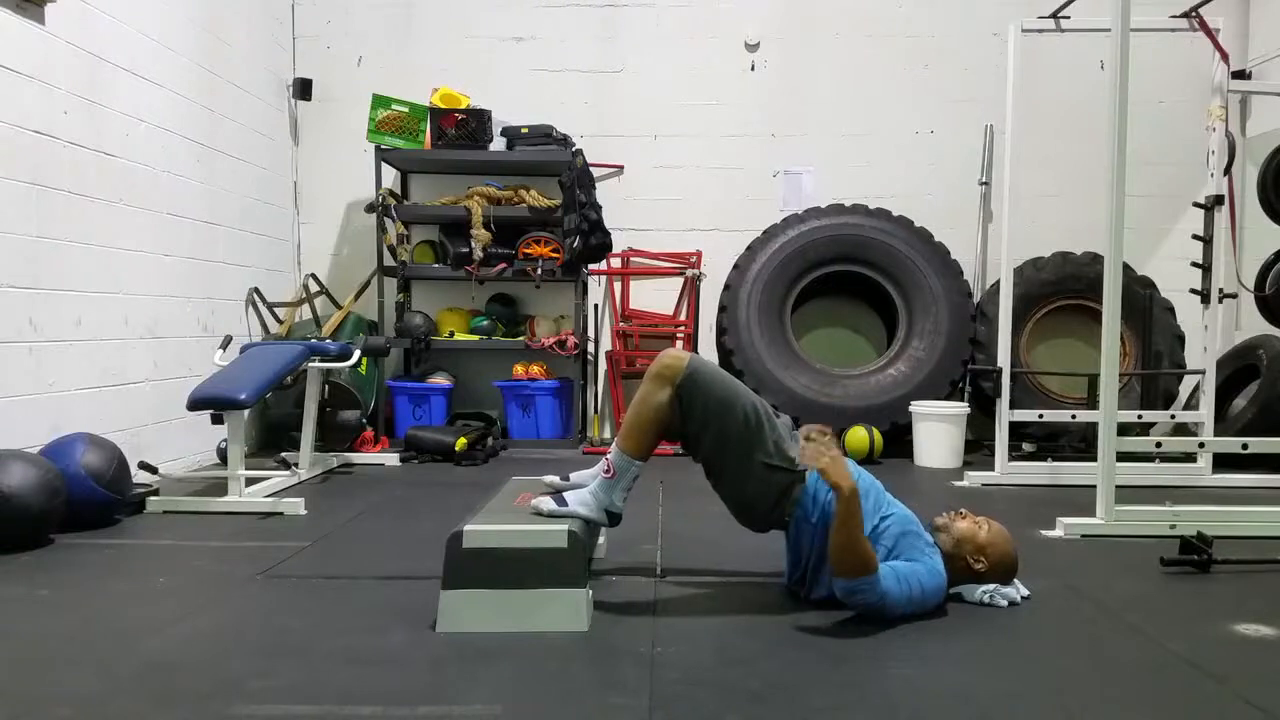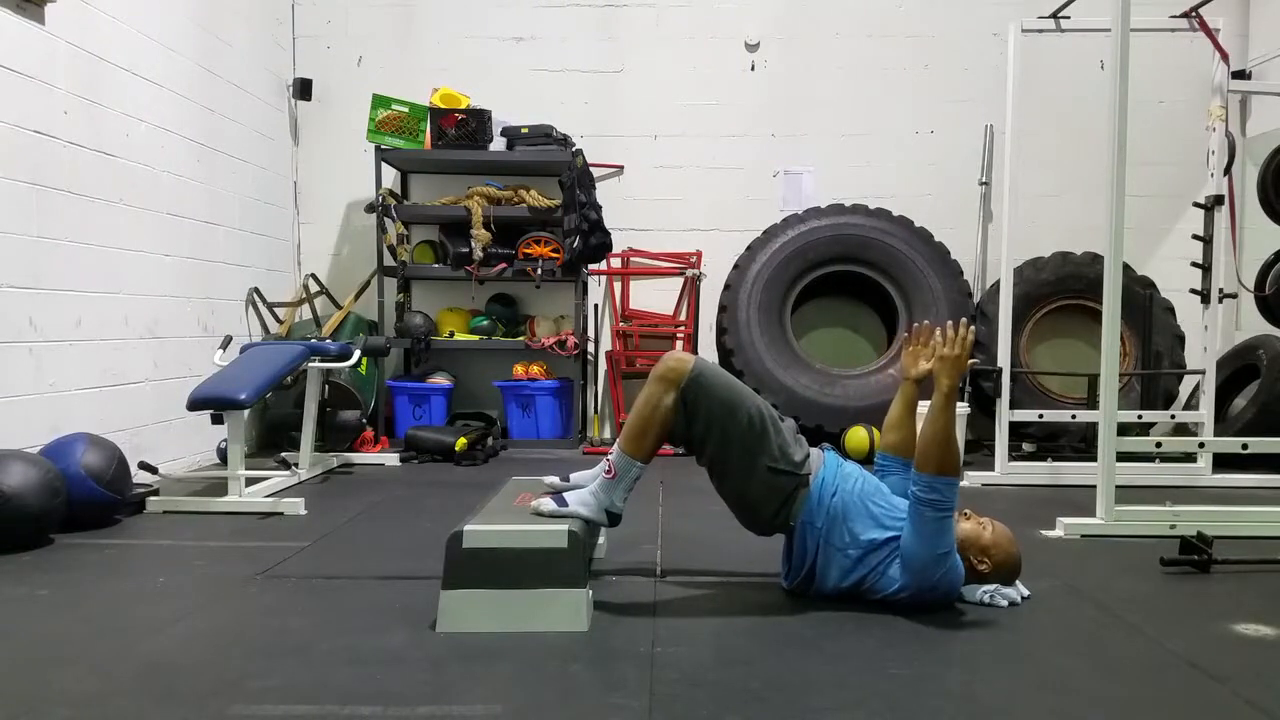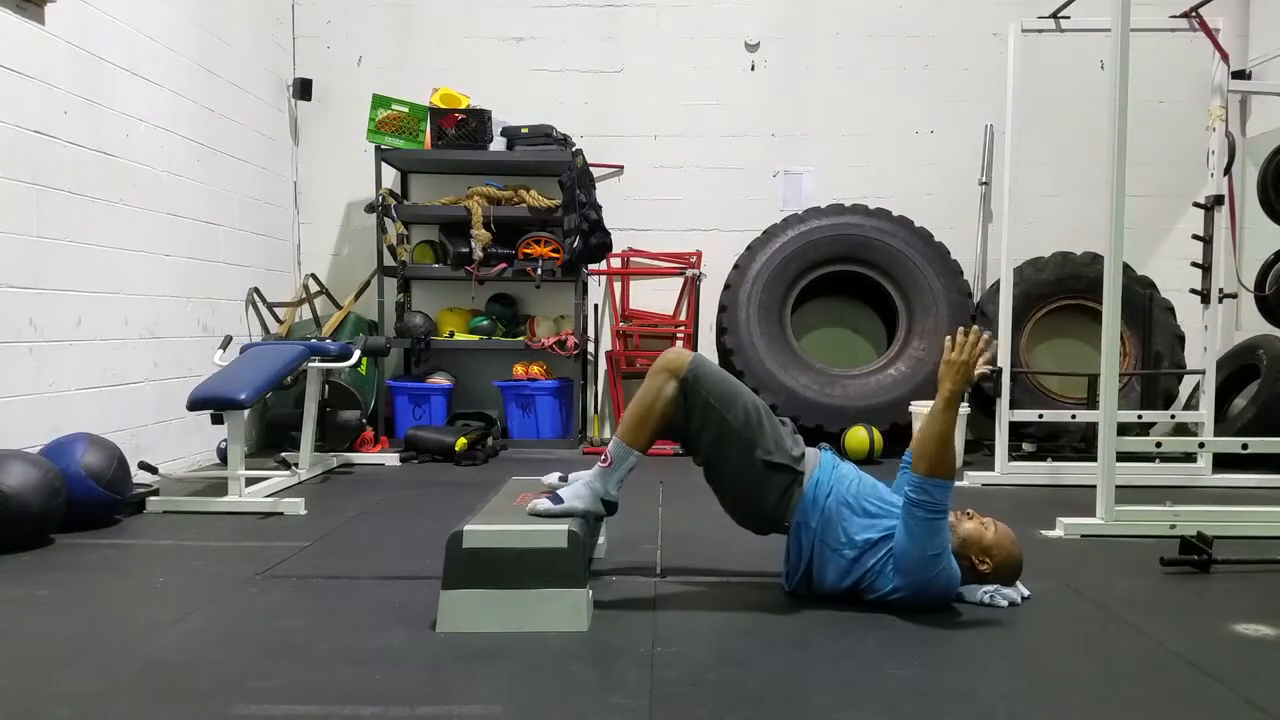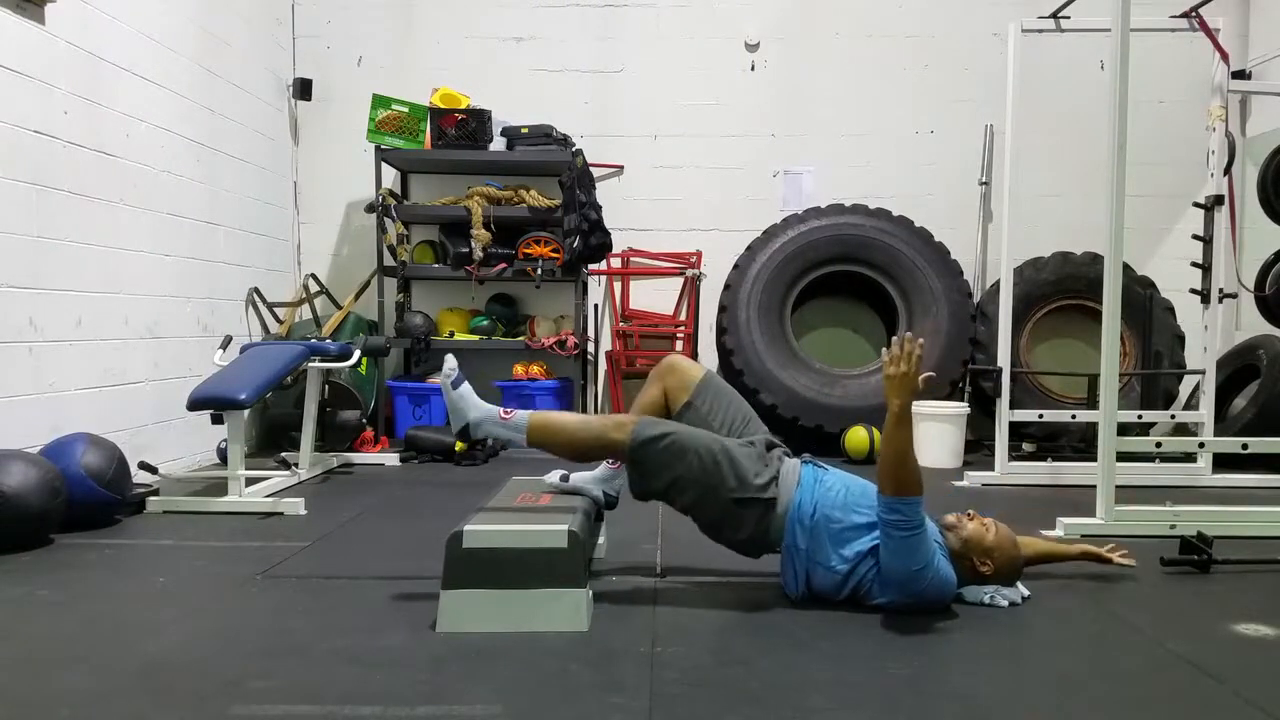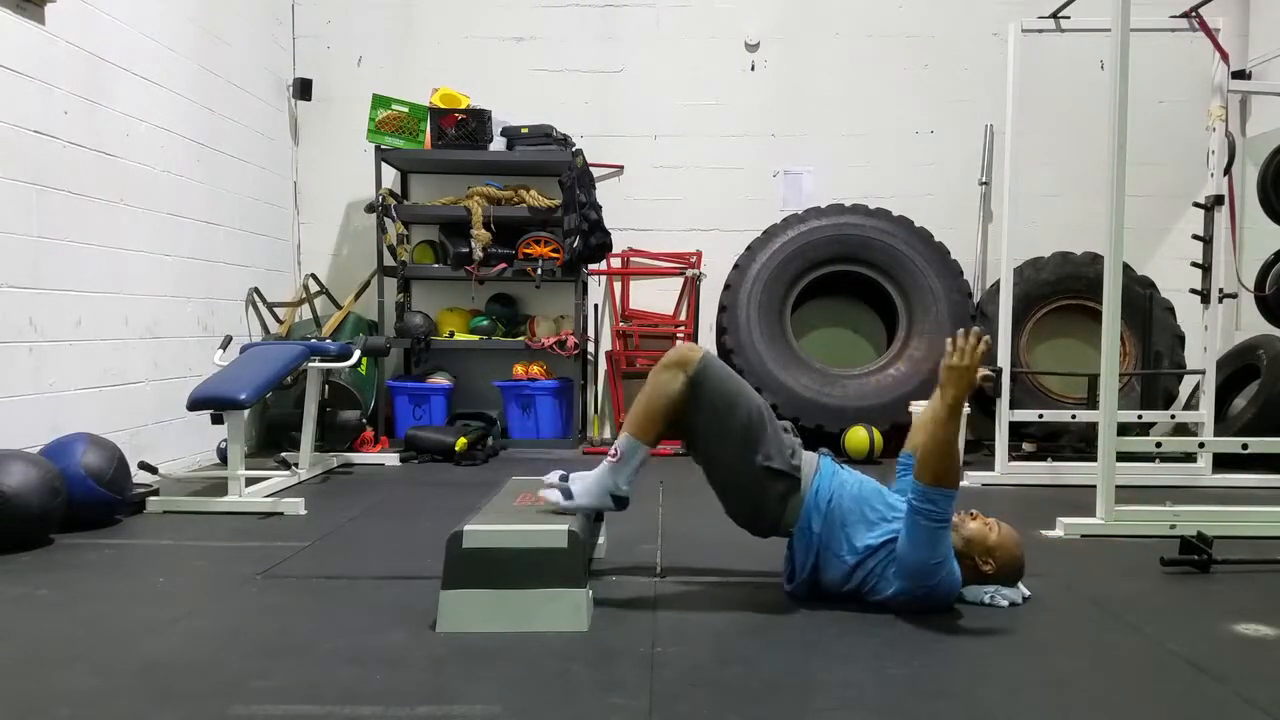
dt=1s
person 1, frame 1
left shoulder: (927, 579)
right shoulder: (922, 547)
left elbow: (855, 582)
left wrist: (846, 490)
left hip: (783, 482)
right hip: (795, 473)
left knee: (672, 370)
right knee: (678, 386)
left ankle: (604, 497)
right ankle: (607, 477)
person 1, frame 2
left shoulder: (935, 573)
right shoulder: (912, 526)
left elbow: (937, 487)
right elbow: (897, 465)
left wrist: (946, 391)
right wrist: (910, 383)
left hip: (788, 488)
right hip: (802, 476)
left knee: (677, 372)
right knee: (682, 386)
left ankle: (605, 497)
right ankle: (607, 476)
person 1, frame 3
left shoulder: (930, 574)
right shoulder: (937, 539)
left elbow: (929, 491)
right elbow: (919, 472)
left wrist: (950, 394)
right wrist: (953, 390)
left hip: (782, 483)
right hip: (799, 473)
left knee: (676, 366)
right knee: (678, 382)
left ankle: (599, 488)
right ankle: (601, 478)
person 1, frame 4
left shoulder: (926, 575)
right shoulder: (940, 547)
left elbow: (898, 503)
right elbow: (1015, 547)
left wrist: (899, 406)
right wrist: (1081, 548)
left hip: (759, 500)
right hip: (775, 469)
left knee: (618, 433)
right knee: (673, 369)
left ankle: (483, 419)
right ankle: (604, 483)
person 1, frame 5
left shoulder: (934, 577)
right shoulder: (919, 528)
left elbow: (936, 497)
right elbow: (915, 470)
left wrist: (953, 399)
right wrist: (942, 392)
left hip: (778, 486)
right hip: (797, 475)
left knee: (683, 362)
right knee: (682, 375)
left ankle: (610, 485)
right ankle: (610, 473)
